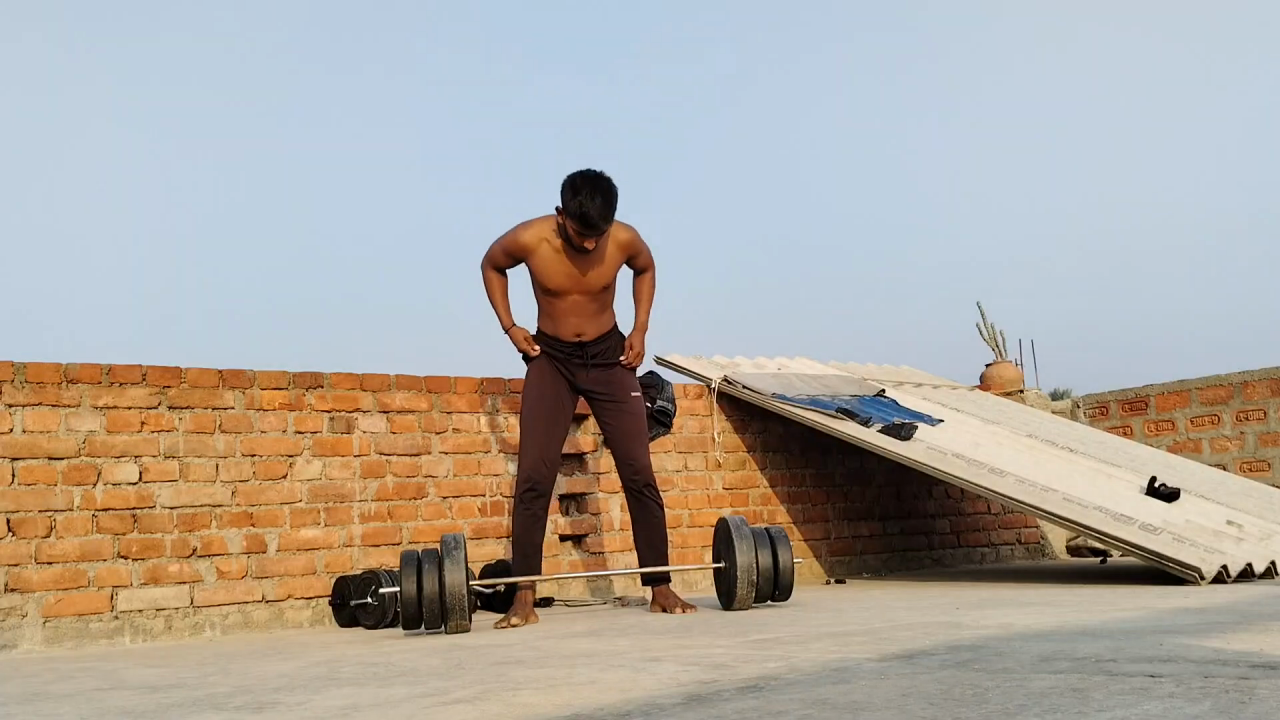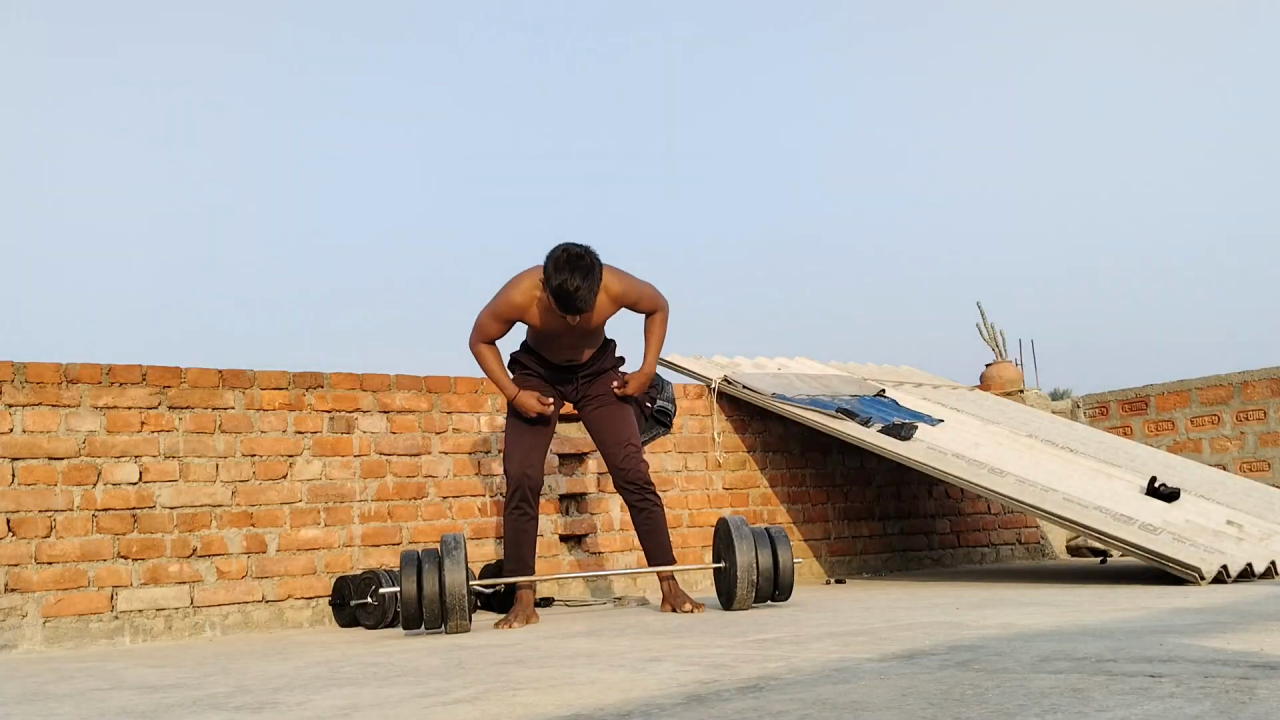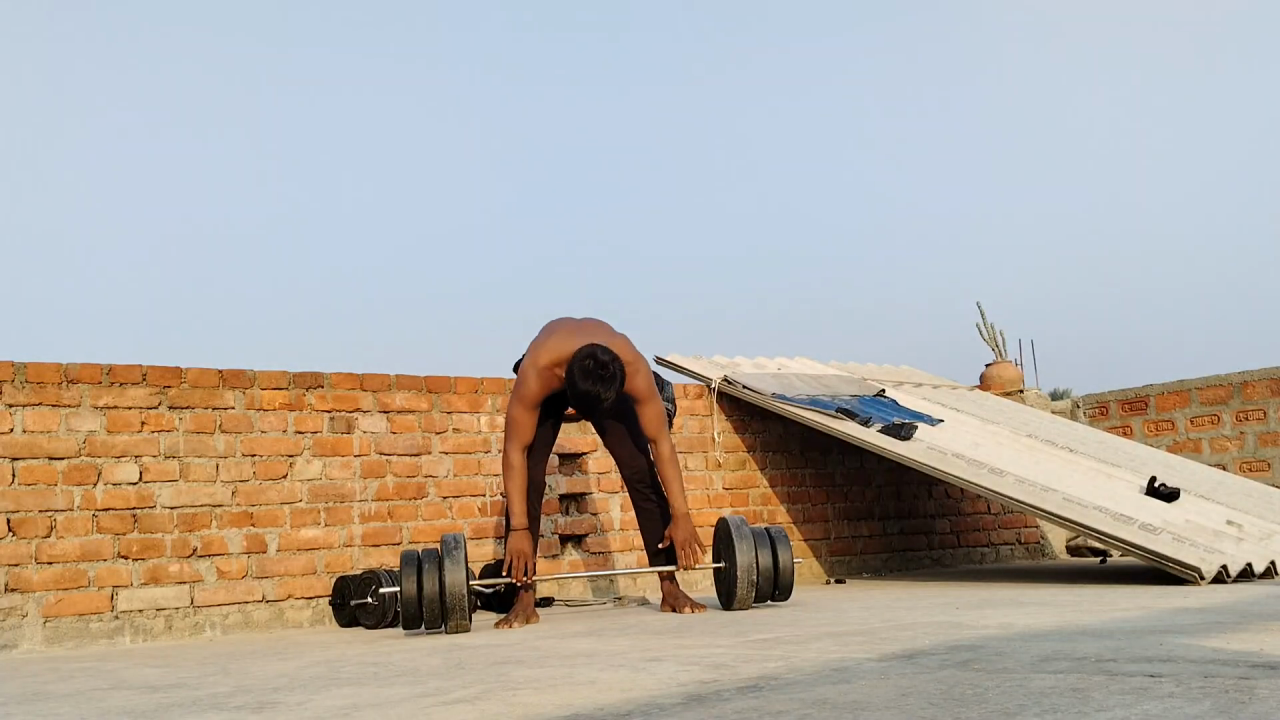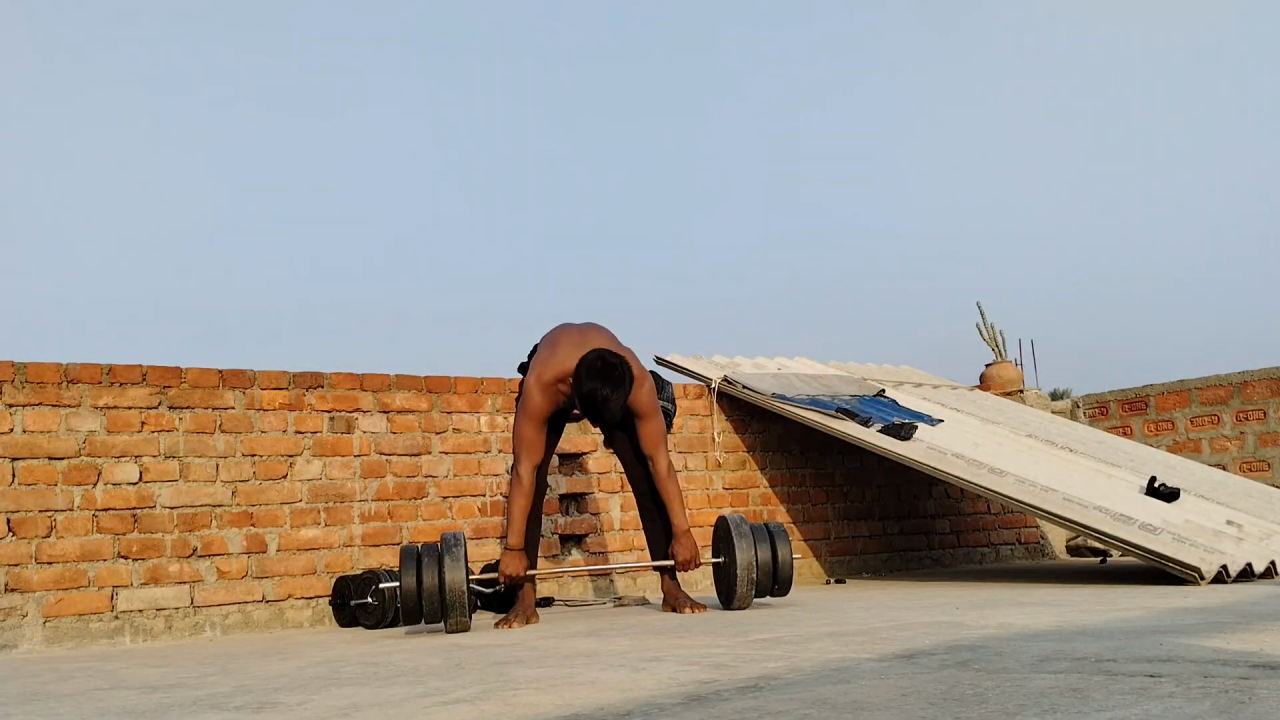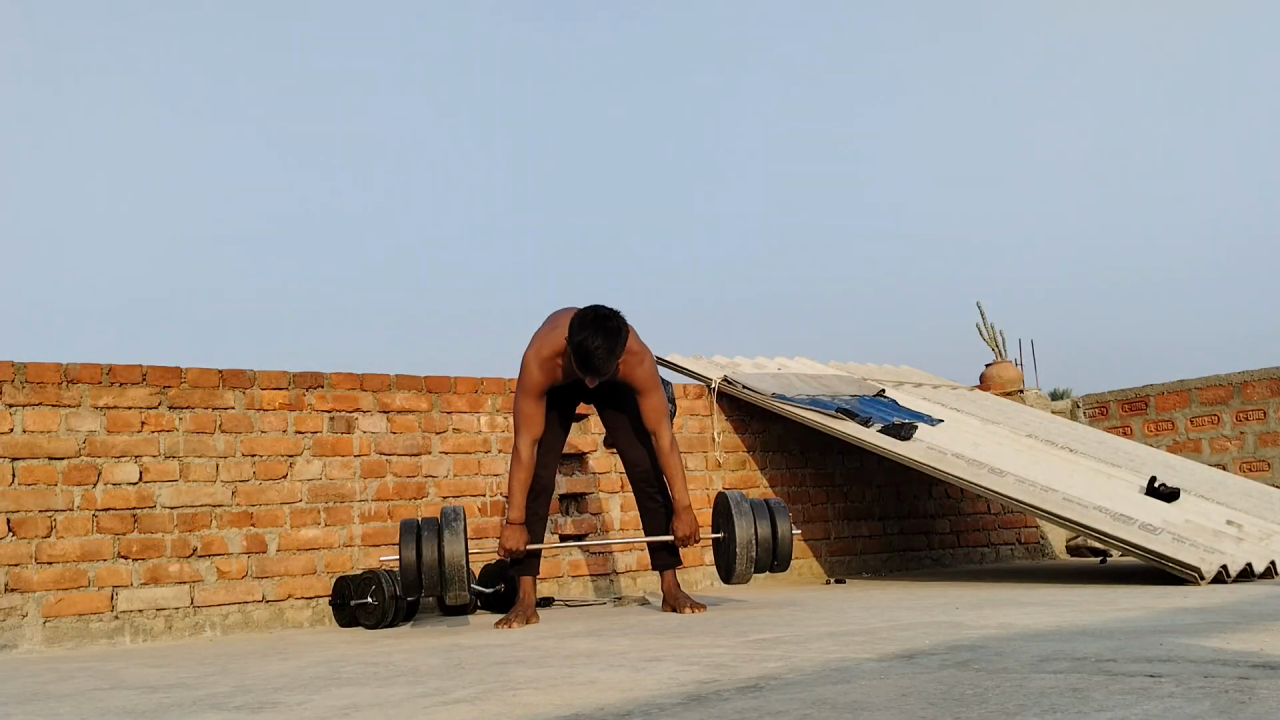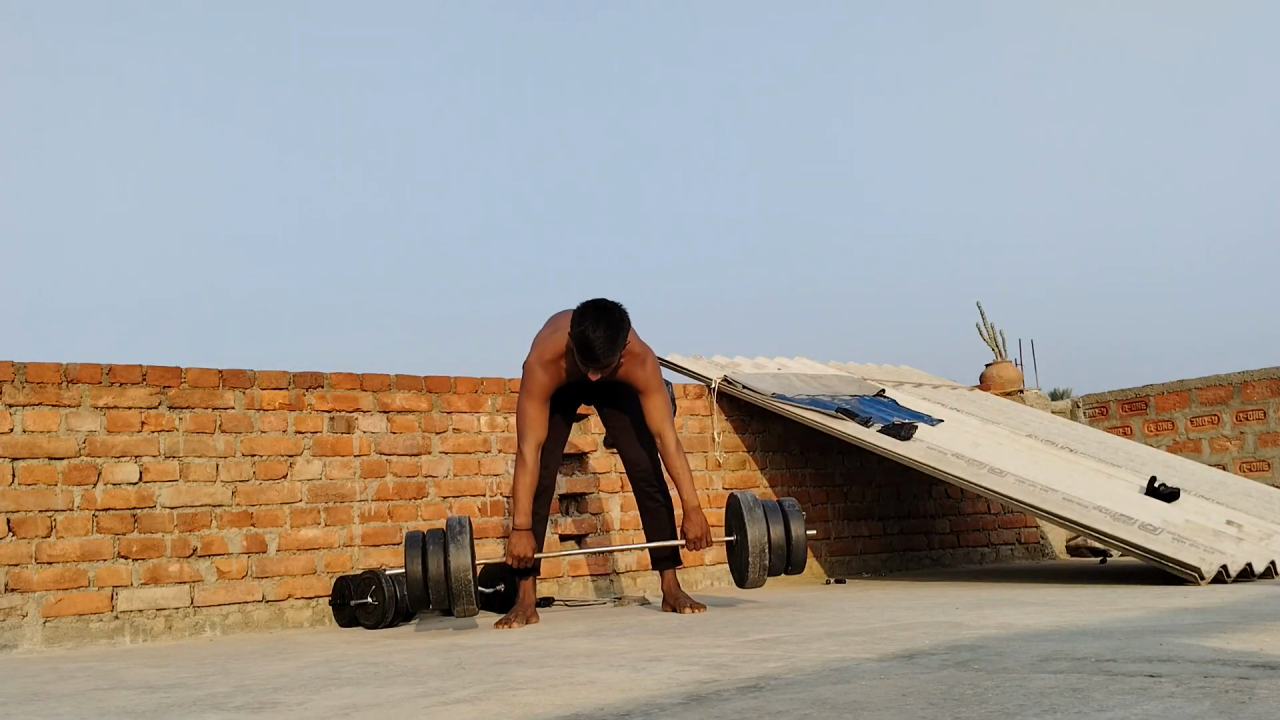
dt=0.3s
person 1, frame 1
left shoulder: (625, 240)
right shoulder: (529, 239)
left elbow: (645, 269)
right elbow: (491, 266)
left wrist: (642, 323)
right wrist: (511, 327)
left hip: (609, 356)
right hip: (550, 358)
left knee: (639, 473)
right knee: (535, 474)
left ankle: (660, 588)
right ankle: (525, 595)
person 1, frame 2
left shoulder: (616, 287)
right shoulder: (520, 295)
left elbow: (658, 306)
right elbow: (480, 340)
left wrist: (647, 370)
right wrist: (513, 393)
left hip: (598, 370)
right hip: (537, 375)
left knee: (632, 470)
right knee: (522, 478)
left ankle: (670, 587)
right ankle: (523, 600)
person 1, frame 3
left shoulder: (633, 369)
right shoulder: (538, 370)
left elbow: (661, 442)
right elbow: (515, 451)
left wrist: (681, 516)
right wrist: (518, 529)
left hip: (609, 383)
right hip: (551, 374)
left knee: (641, 470)
right knee: (529, 476)
left ankle: (670, 588)
right ankle: (524, 599)
person 1, frame 4
left shoulder: (639, 384)
right shoulder: (542, 386)
left elbow: (659, 461)
right elbow: (525, 470)
left wrist: (682, 532)
right wrist: (514, 547)
left hip: (612, 377)
right hip: (554, 374)
left knee: (644, 472)
right knee: (534, 474)
left ankle: (671, 588)
right ankle: (525, 599)
person 1, frame 5
left shoulder: (638, 359)
right shoulder: (540, 359)
left elbow: (662, 435)
right elbow: (526, 444)
left wrist: (683, 508)
right wrist: (515, 521)
left hip: (616, 384)
right hip: (557, 385)
left knee: (646, 470)
right knee: (539, 478)
left ankle: (671, 588)
right ankle: (525, 599)
person 1, frame 6
left shoulder: (640, 359)
right shoulder: (544, 362)
left elbow: (666, 436)
right elbow: (529, 449)
left wrist: (692, 509)
right wrist: (521, 526)
left hip: (616, 387)
right hip: (560, 387)
left knee: (646, 471)
right knee: (540, 477)
left ankle: (671, 588)
right ankle: (526, 599)
